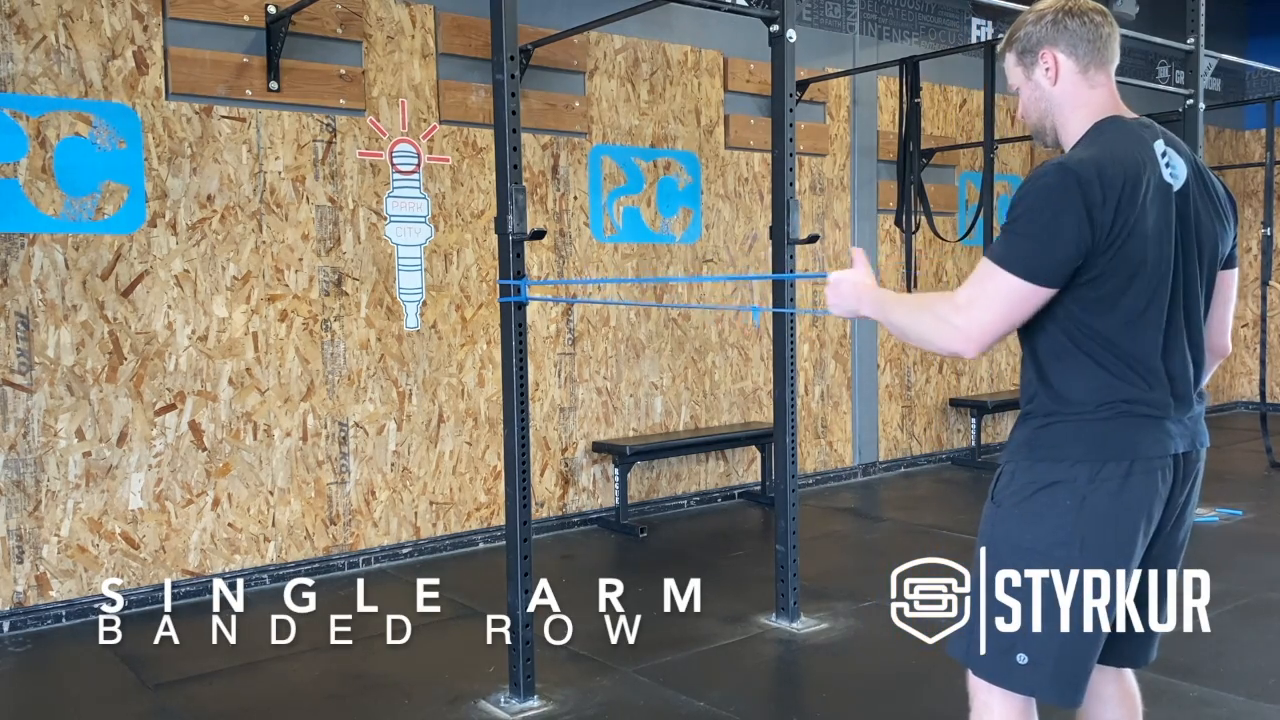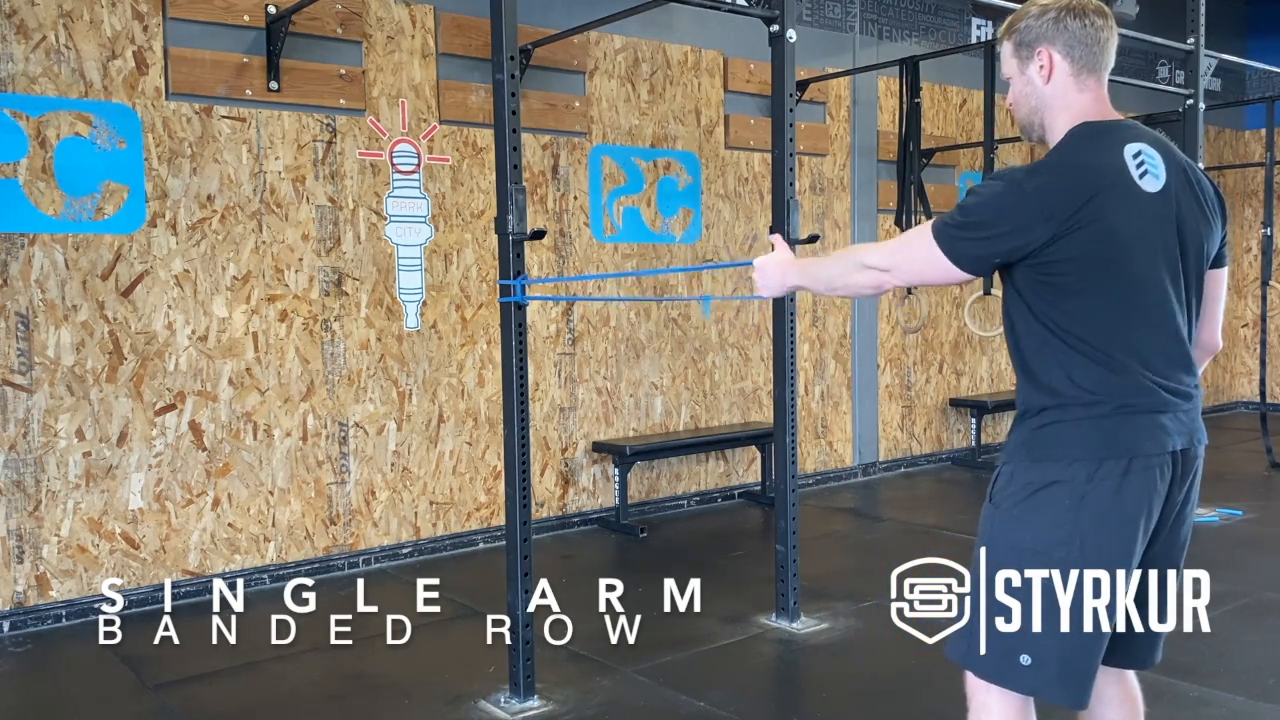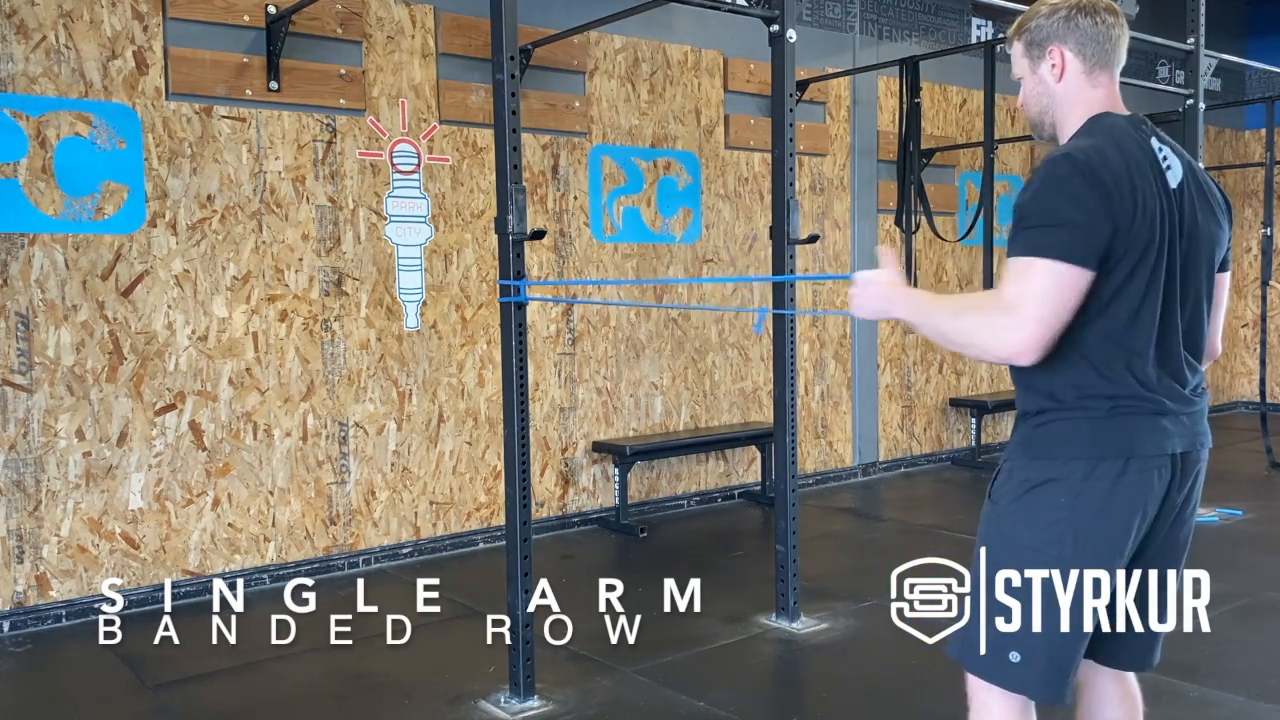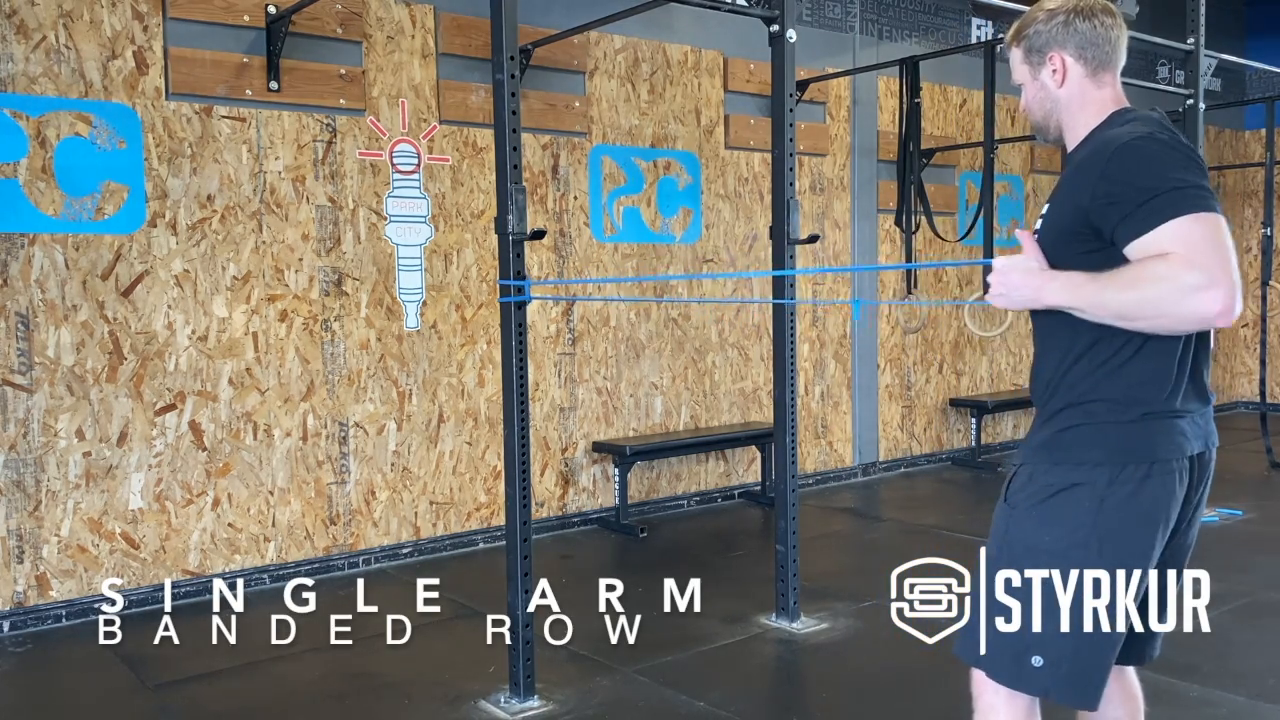
dt=0.5s
person 1, frame 1
left shoulder: (1074, 182)
right shoulder: (1197, 177)
left elbow: (961, 328)
right elbow: (1216, 342)
left wrist: (867, 297)
left hip: (1079, 466)
right hip: (1173, 455)
right knee: (1104, 660)
person 1, frame 2
left shoulder: (1040, 190)
right shoulder: (1190, 179)
left elbow: (884, 267)
right elbow: (1207, 340)
left wrist: (790, 271)
left hip: (1076, 464)
right hip: (1173, 451)
right knee: (1105, 662)
person 1, frame 3
left shoulder: (1078, 171)
right shoulder: (1191, 176)
left elbow: (1015, 336)
right elbow: (1208, 341)
left wrist: (898, 297)
left hip: (1080, 458)
right hip: (1176, 449)
right knee: (1104, 660)
person 1, frame 4
left shoulder: (1132, 154)
right shoulder: (1122, 159)
left elbow: (1208, 293)
left wrist: (1047, 286)
left hip: (1097, 462)
right hip: (1165, 449)
right knee: (1104, 659)
